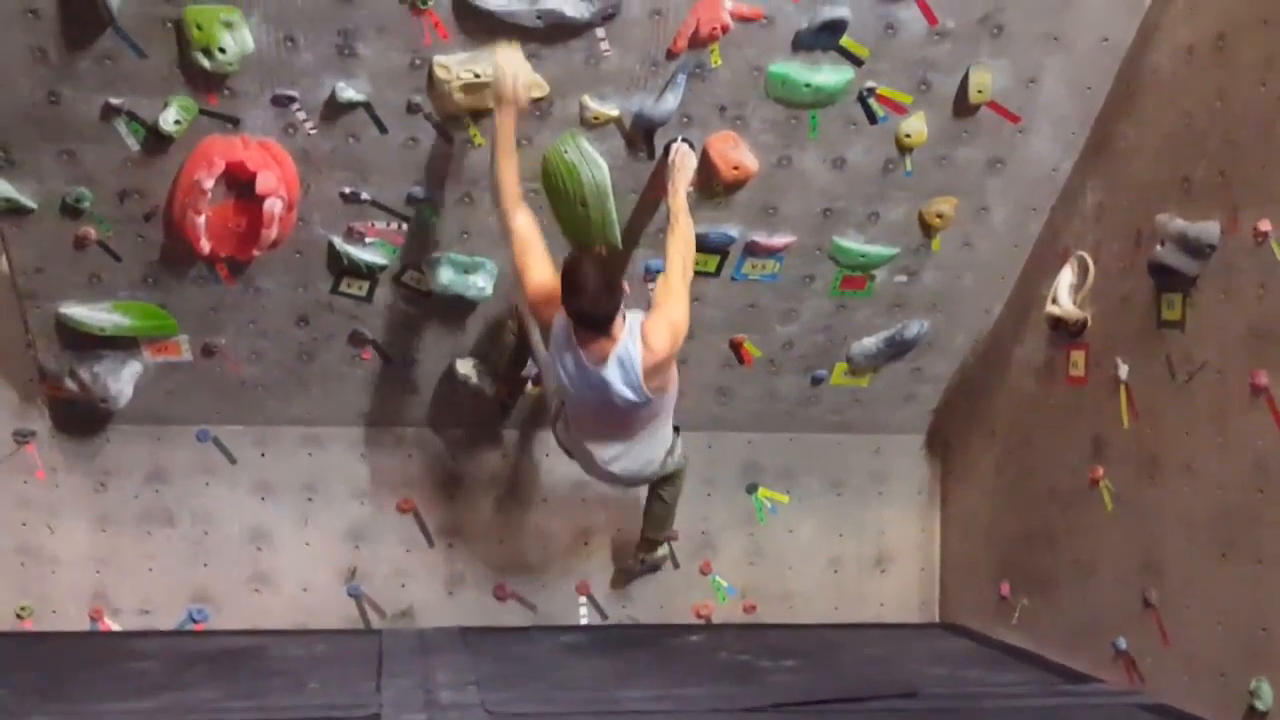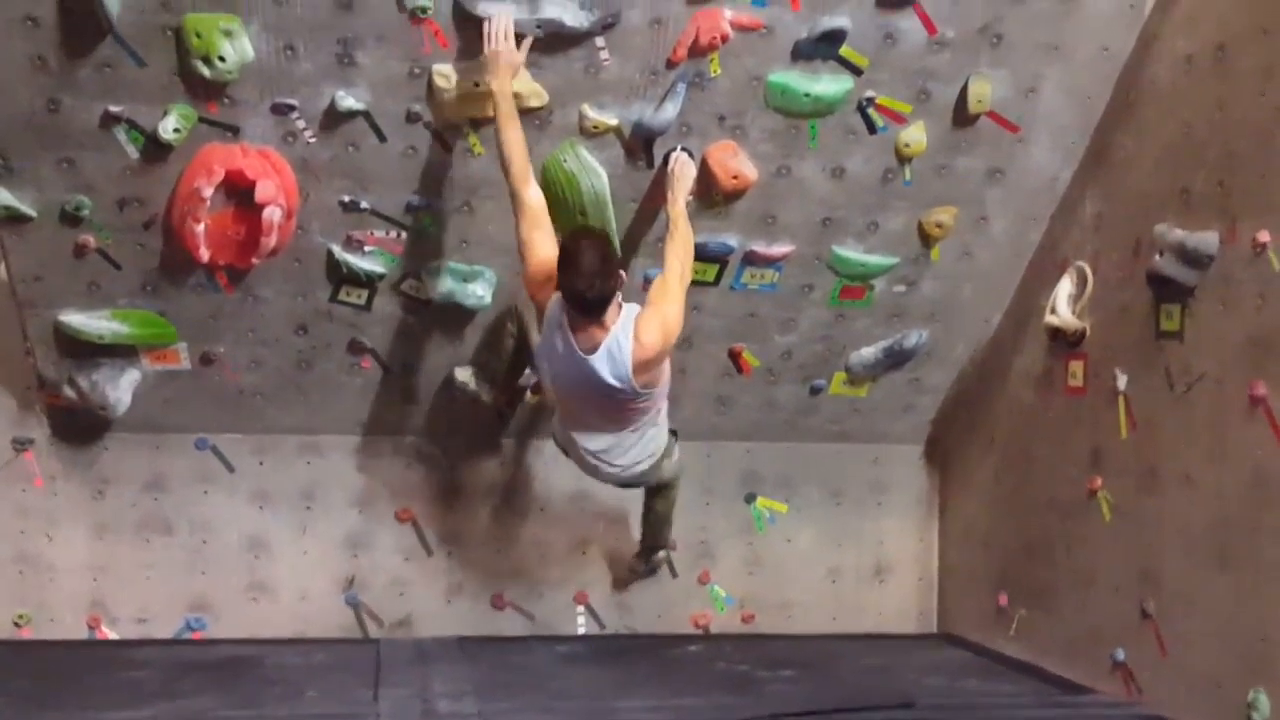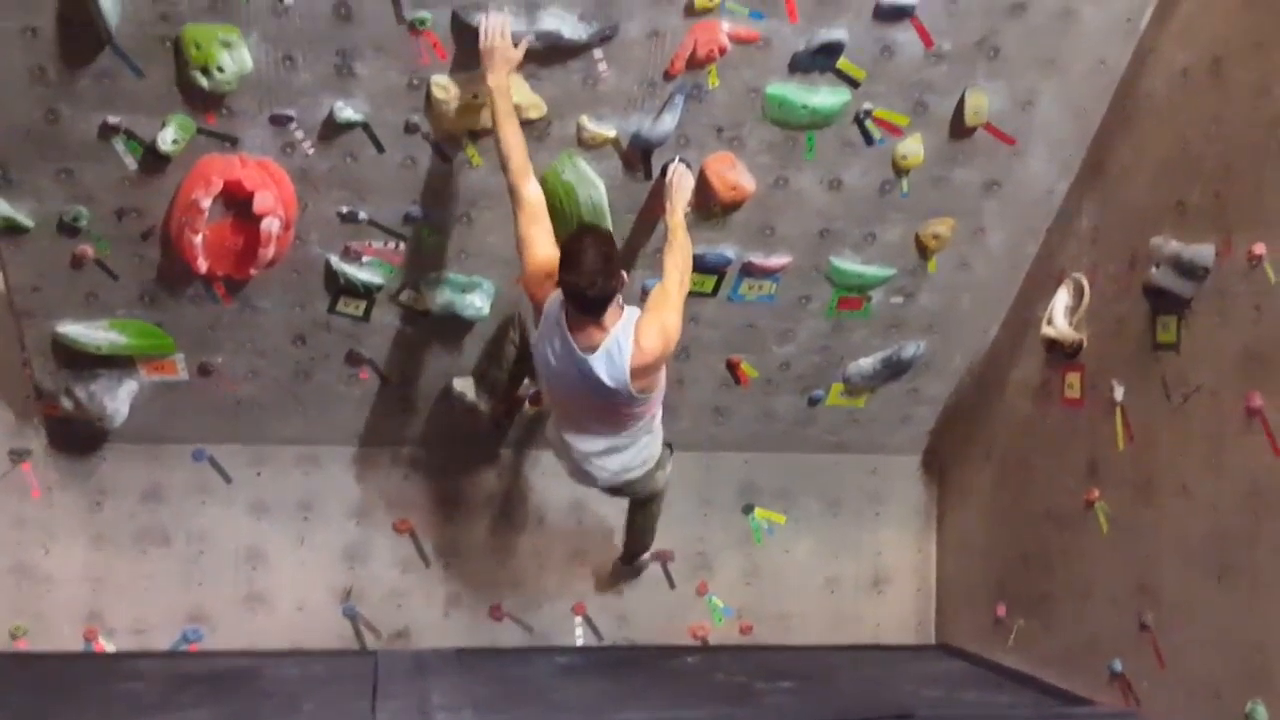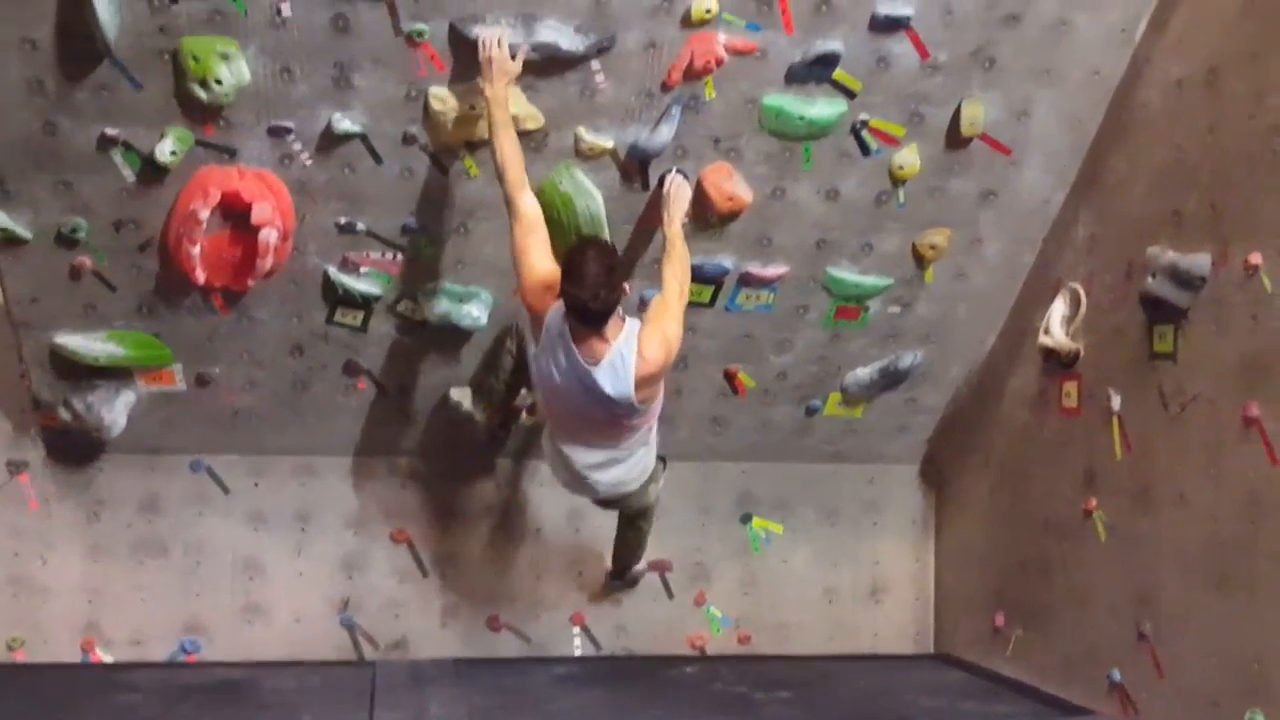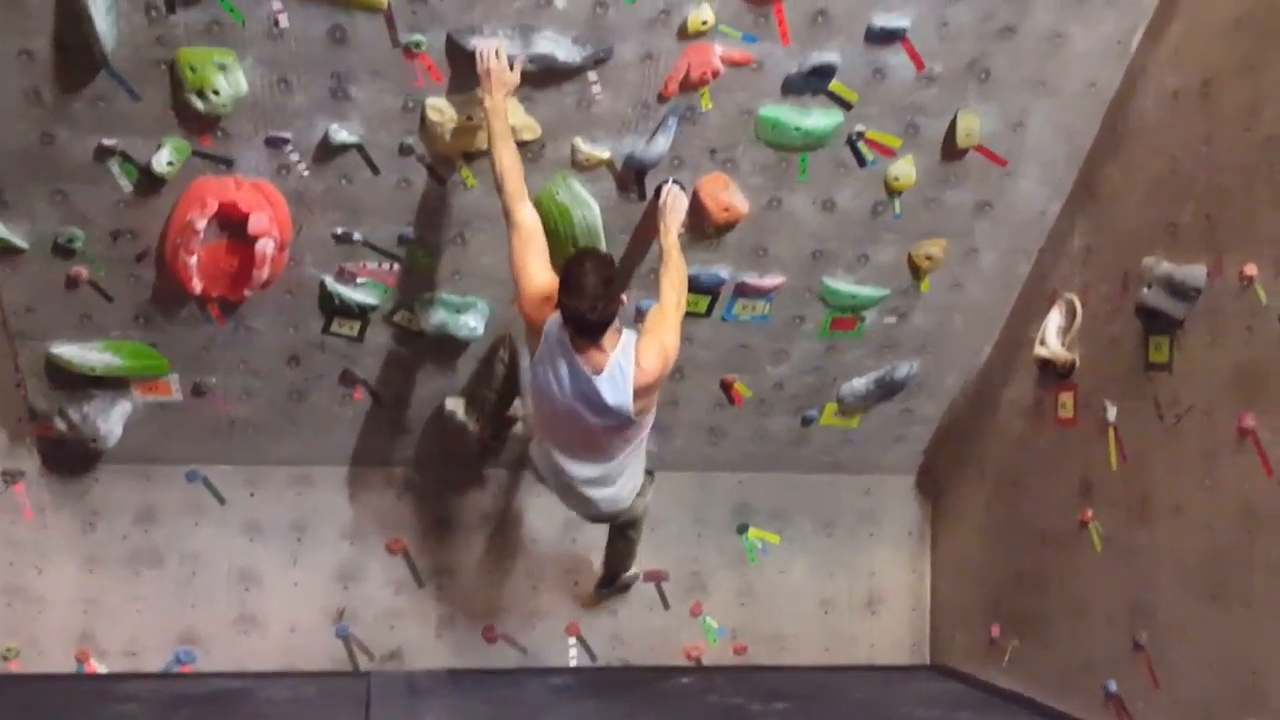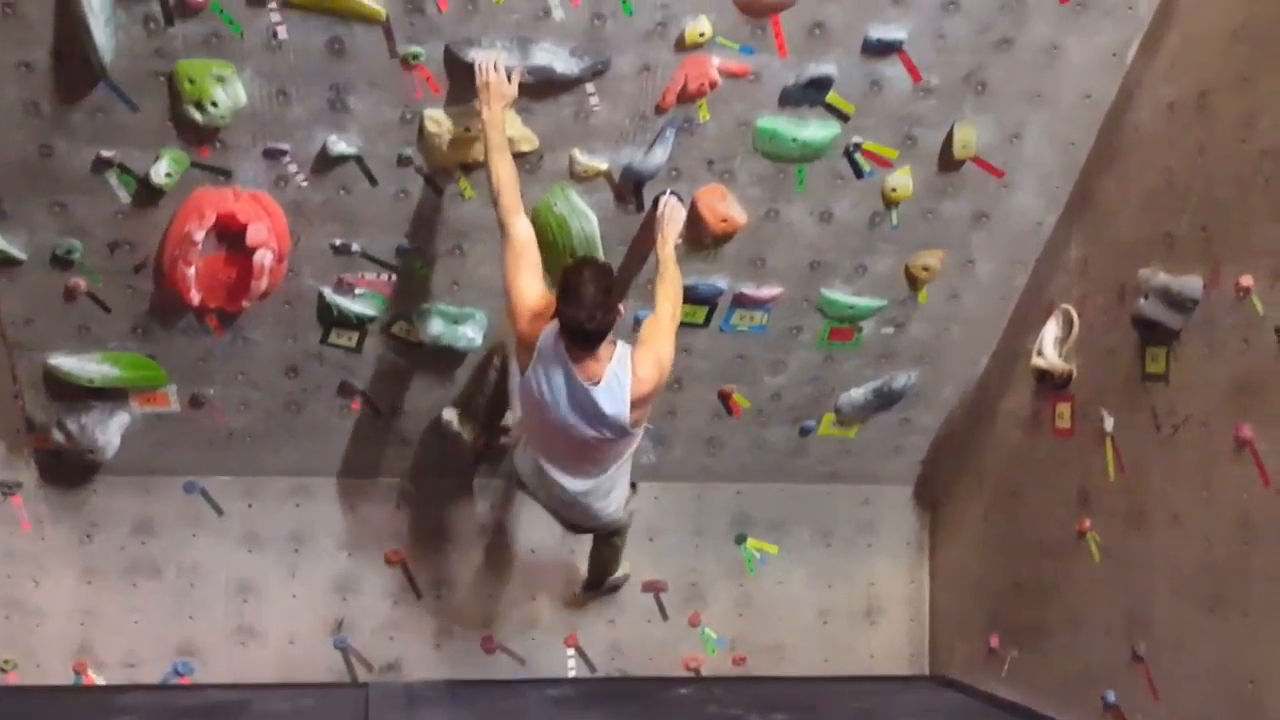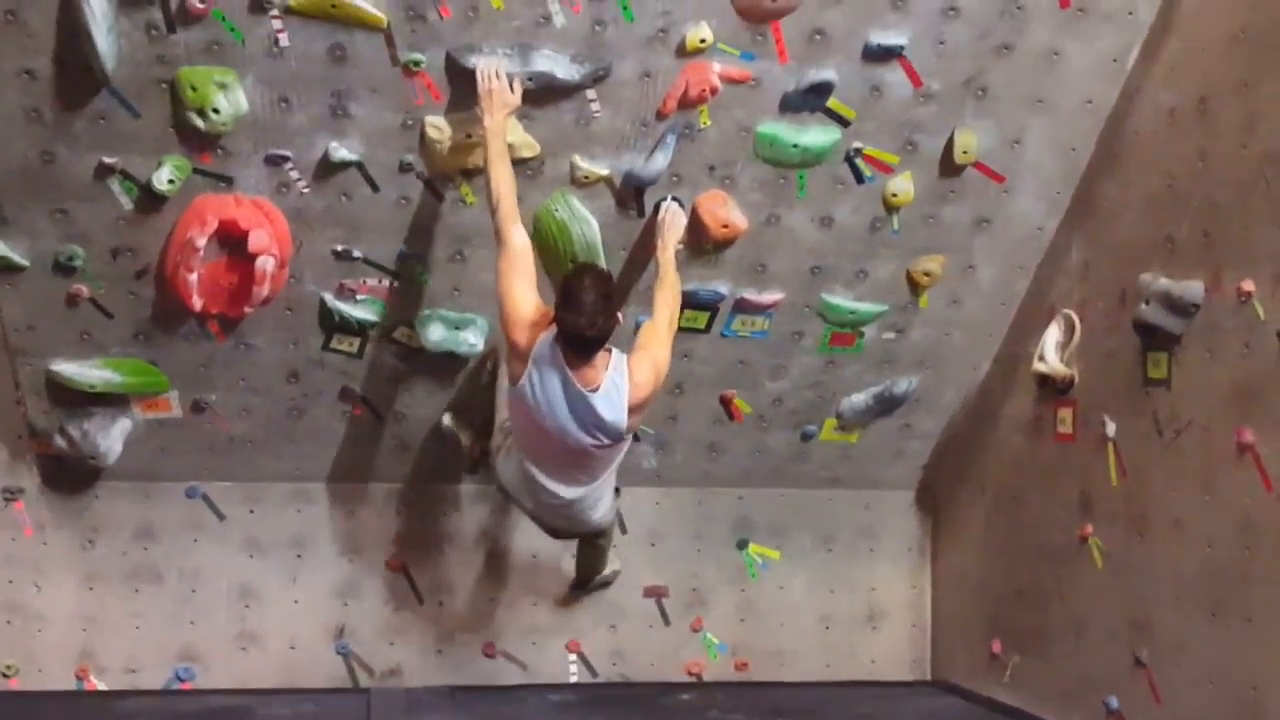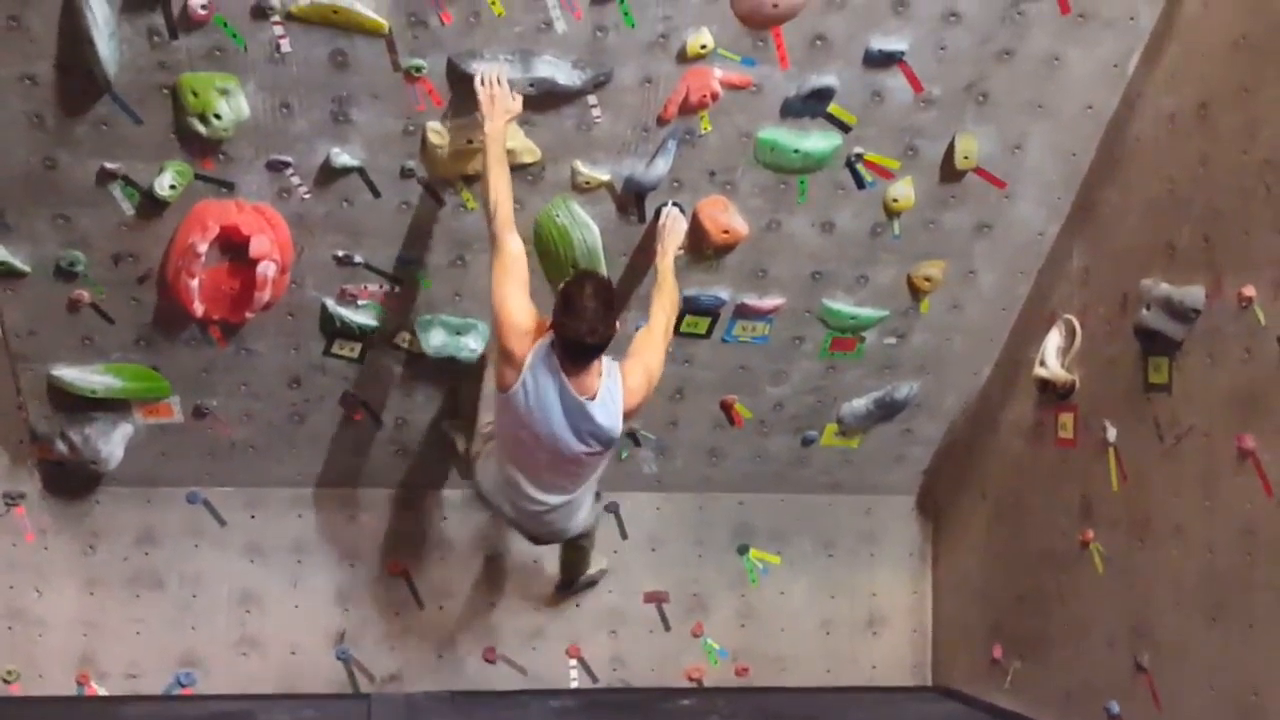
dt=0.1s
person 1, frame 1
left shoulder: (551, 316)
right shoulder: (656, 345)
right elbow: (680, 267)
left hip: (577, 447)
right hip: (643, 462)
right knee: (672, 465)
right ankle: (650, 552)
person 1, frame 2
left shoulder: (547, 299)
right shoulder: (650, 340)
right elbow: (679, 267)
right wrist: (677, 201)
left hip: (574, 442)
right hip: (637, 459)
right knee: (666, 475)
right ankle: (651, 554)
person 1, frame 3
left shoulder: (545, 296)
right shoulder: (649, 344)
right elbow: (677, 275)
right wrist: (675, 211)
left hip: (569, 452)
right hip: (630, 467)
right knee: (653, 486)
right ankle: (631, 560)
person 1, frame 4
left shoulder: (545, 310)
right shoulder: (651, 355)
right elbow: (677, 286)
right wrist: (673, 222)
left hip: (564, 463)
right hip: (624, 481)
right knee: (642, 504)
right ankle: (624, 572)
person 1, frame 5
left shoulder: (540, 323)
right shoulder: (647, 366)
right elbow: (673, 299)
right wrist: (669, 233)
left hip: (548, 468)
right hip: (612, 495)
right knee: (631, 512)
right ankle: (614, 578)
person 1, frame 6
left shoulder: (534, 335)
right shoulder: (642, 378)
right elbow: (669, 309)
right wrist: (665, 244)
left hip: (532, 476)
right hip: (598, 506)
right knee: (614, 523)
right ankle: (602, 579)
person 1, frame 7
left shoulder: (527, 346)
right shoulder: (634, 387)
left elbow: (508, 224)
right elbow: (667, 314)
right wrist: (665, 251)
left hip: (515, 482)
right hip: (583, 509)
right ankle: (593, 575)
person 1, frame 8
left shoulder: (520, 353)
right shoulder: (628, 392)
right elbow: (662, 321)
left hip: (494, 485)
right hip: (560, 517)
right ankle: (576, 575)
